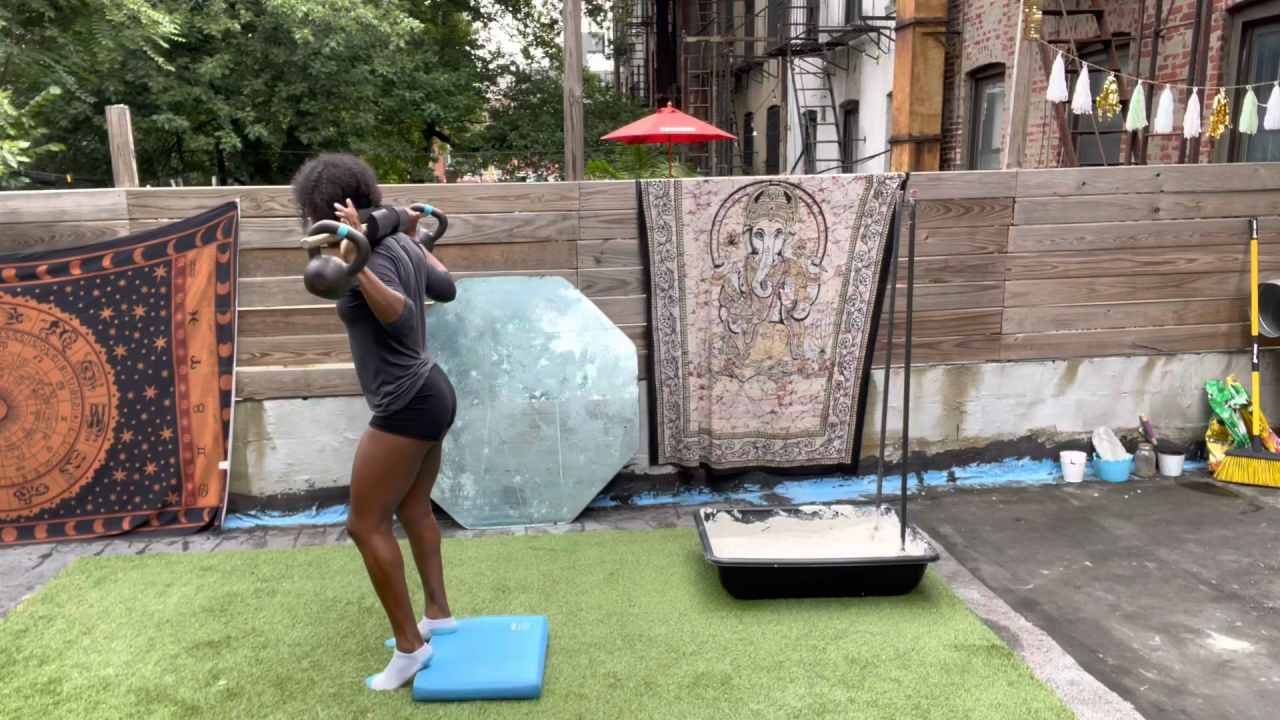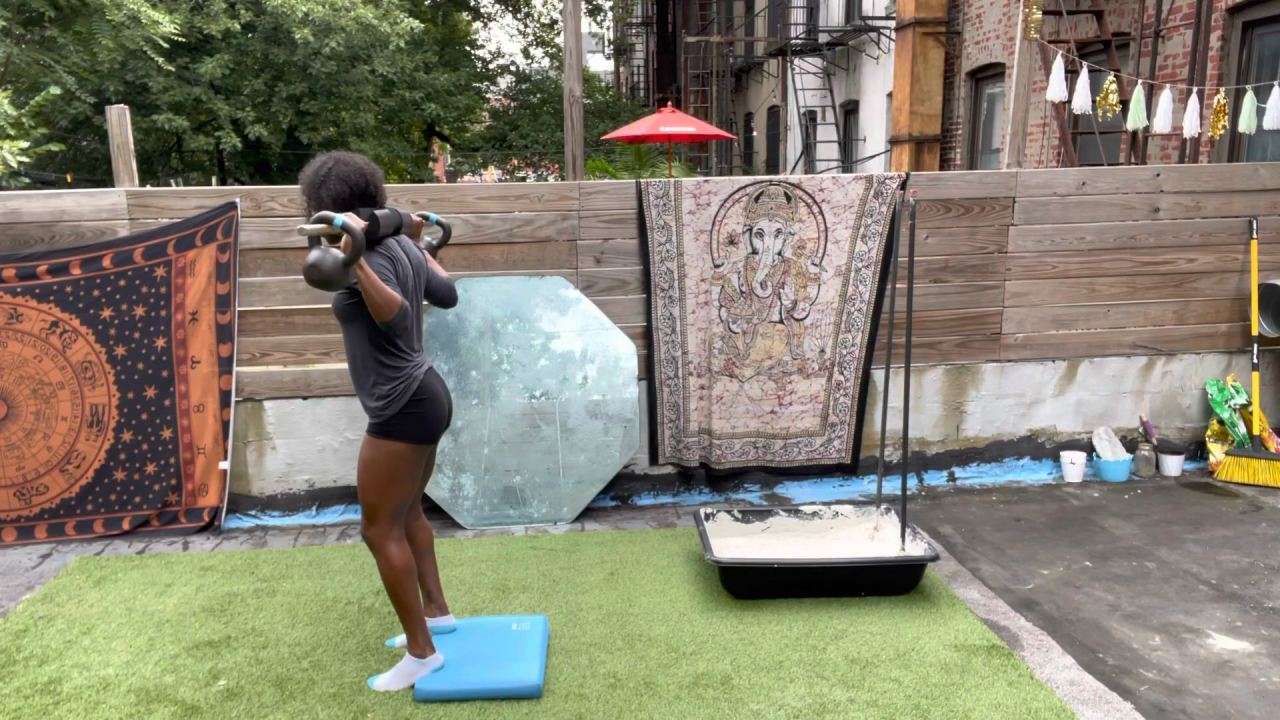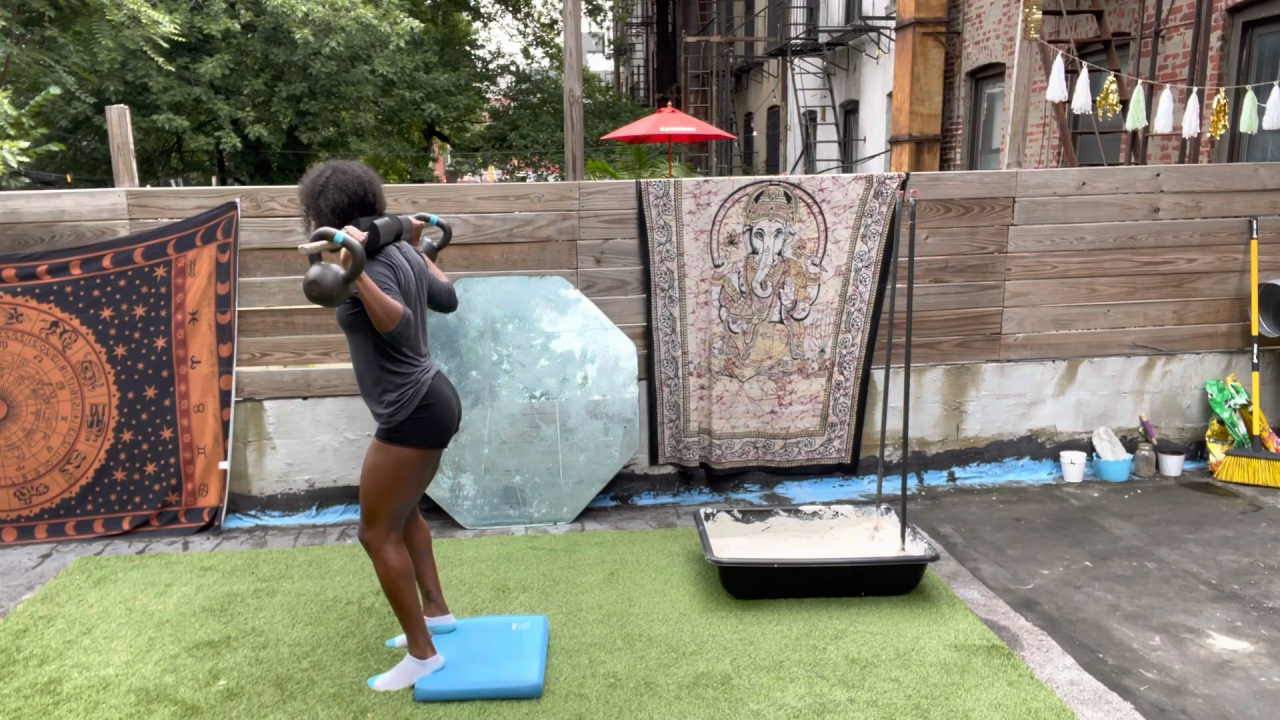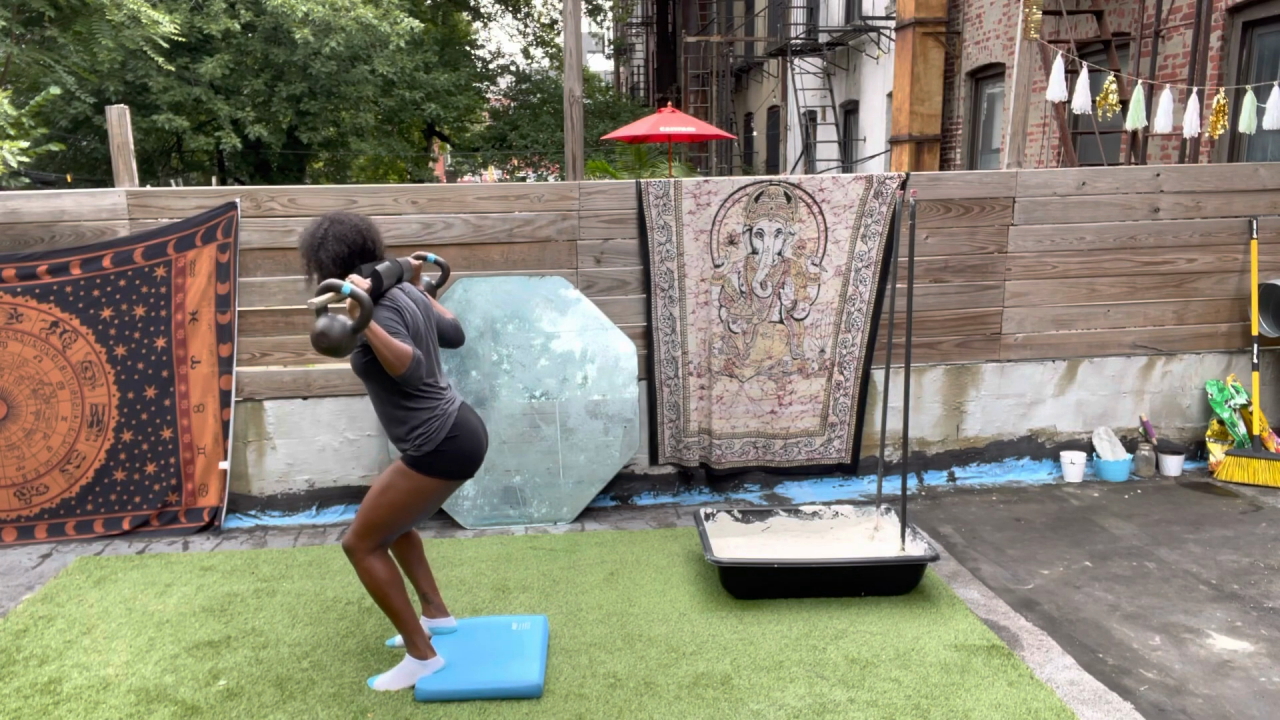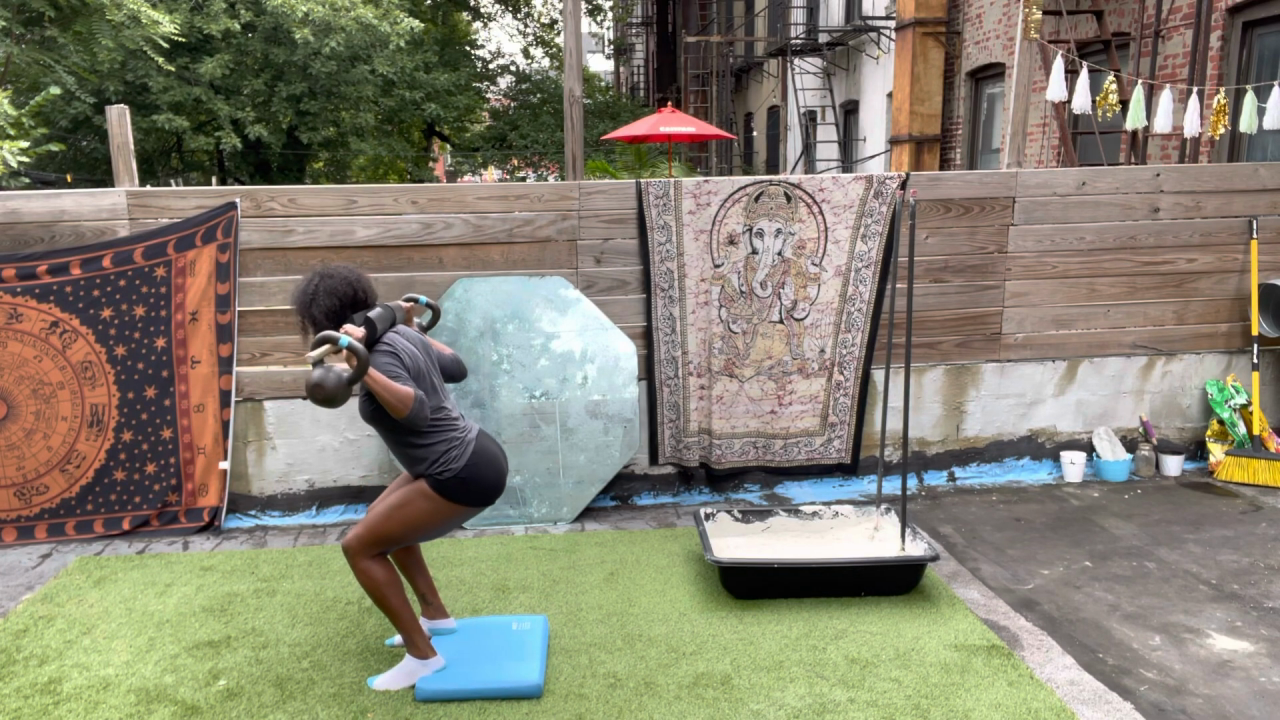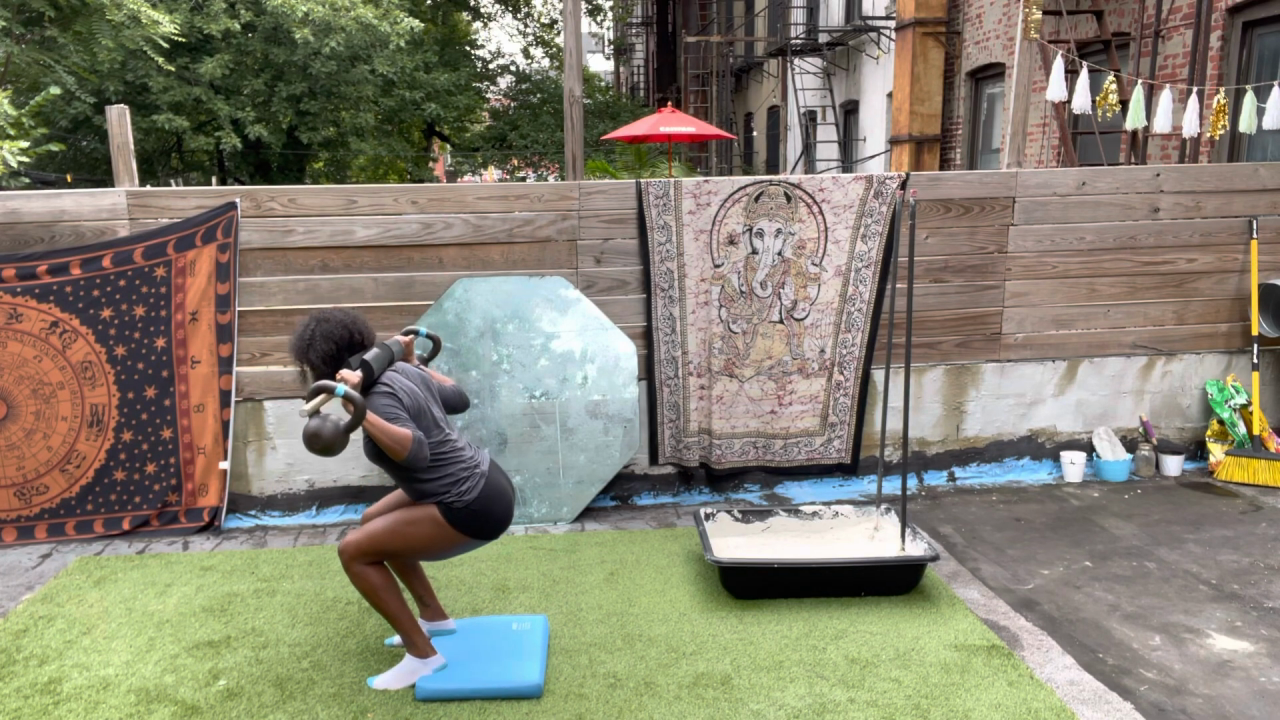
dt=0.7s
person 1, frame 1
left shoulder: (374, 254)
right shoulder: (399, 244)
left elbow: (401, 318)
right elbow: (446, 288)
left wrist: (355, 265)
left hip: (406, 406)
right hip: (428, 395)
left knee: (366, 524)
right knee: (413, 511)
left ankle: (410, 646)
right ankle: (439, 613)
person 1, frame 2
left shoulder: (373, 253)
right shoulder: (399, 247)
left elbow: (396, 318)
right elbow: (447, 294)
left wrist: (356, 261)
left hip: (402, 409)
right hip: (424, 397)
left knee: (380, 530)
right knee: (406, 514)
left ankle: (421, 652)
right ankle: (436, 612)
person 1, frame 3
left shoulder: (373, 263)
right shoulder: (399, 253)
left elbow: (400, 328)
right elbow: (448, 299)
left wrist: (356, 275)
left hip: (413, 415)
right hip: (433, 401)
left knee: (377, 533)
right knee: (401, 513)
left ankle: (422, 654)
right ankle: (437, 612)
person 1, frame 4
left shoulder: (380, 308)
right shoulder: (403, 293)
left elbow: (414, 371)
right elbow: (455, 335)
left wrist: (362, 323)
left hip: (442, 447)
right hip: (458, 431)
left knee: (361, 543)
right knee: (389, 518)
left ankle: (422, 654)
right ankle: (436, 614)
person 1, frame 5
left shoulder: (379, 356)
right shoulder: (400, 336)
left elbow: (418, 412)
right elbow: (456, 369)
left wrist: (361, 369)
left hip: (466, 477)
right hip: (474, 457)
left knee: (359, 545)
right knee: (383, 519)
left ankle: (422, 655)
right ankle: (435, 615)
person 1, frame 6
left shoulder: (378, 397)
right shoulder: (402, 373)
left elbow: (416, 454)
right elbow: (459, 399)
left wrist: (360, 414)
left hip: (475, 509)
right hip: (482, 485)
left knee: (355, 550)
right knee: (373, 524)
left ankle: (422, 654)
right ankle: (434, 617)
